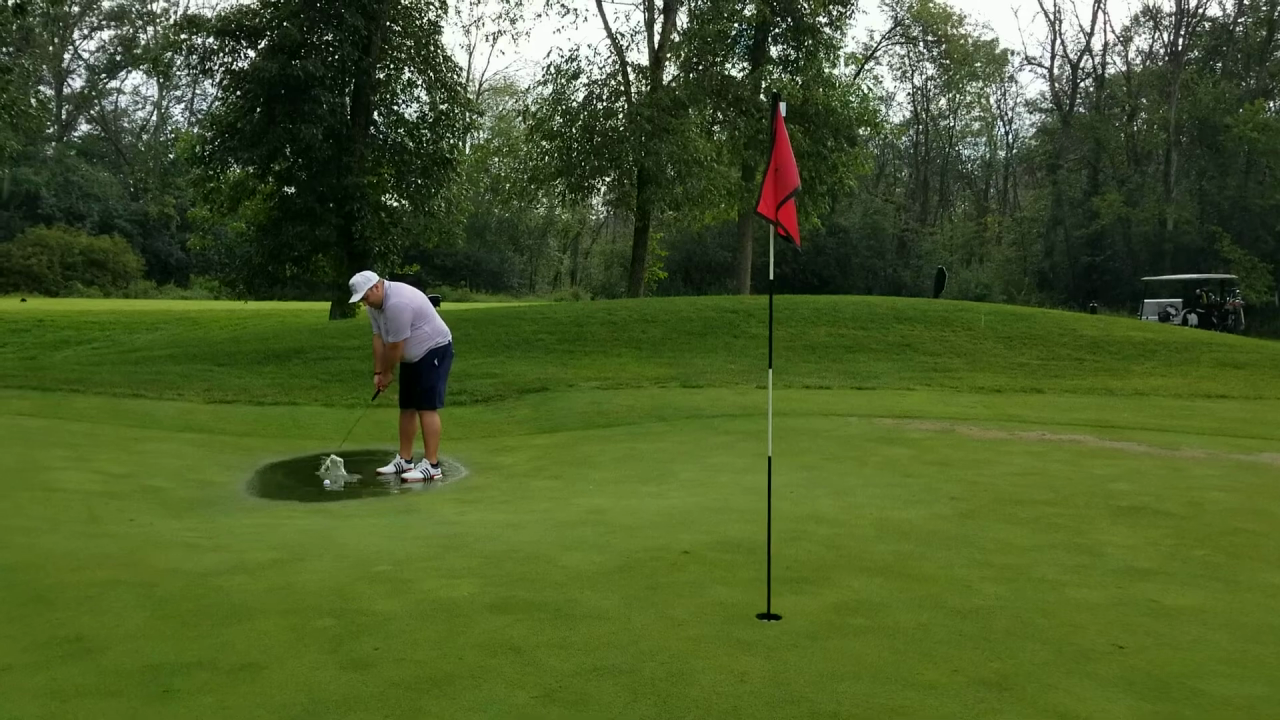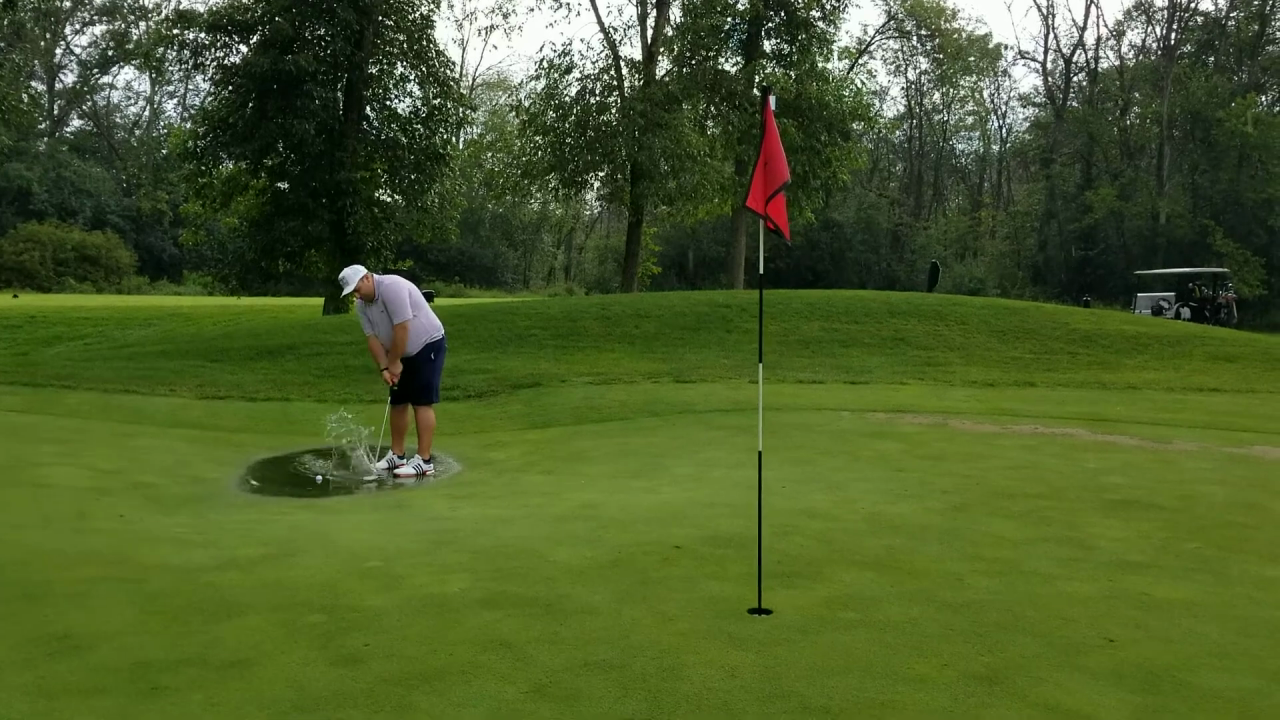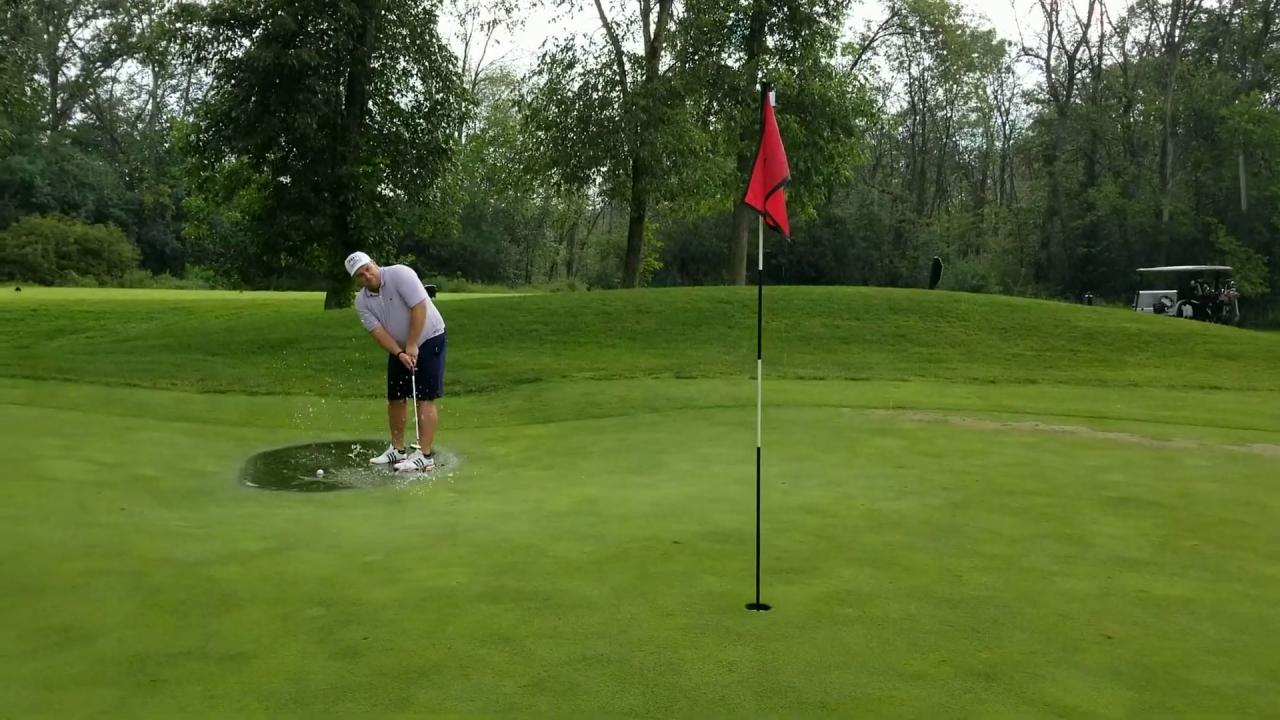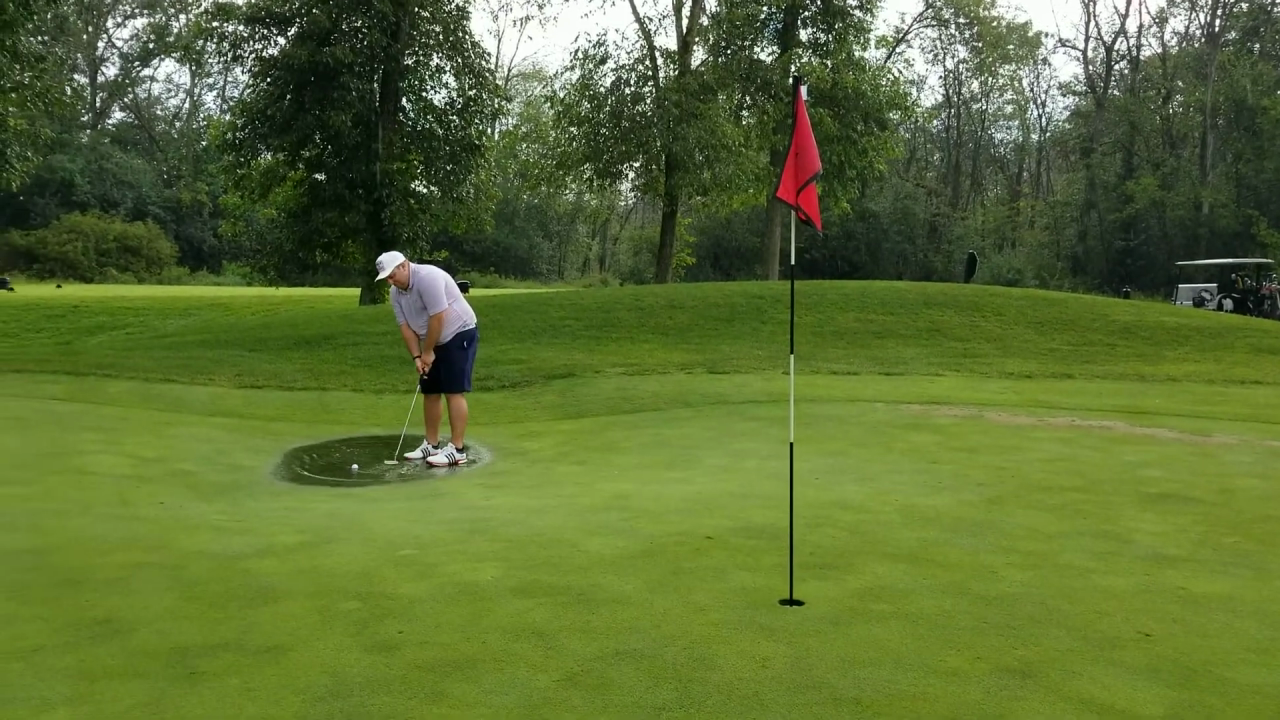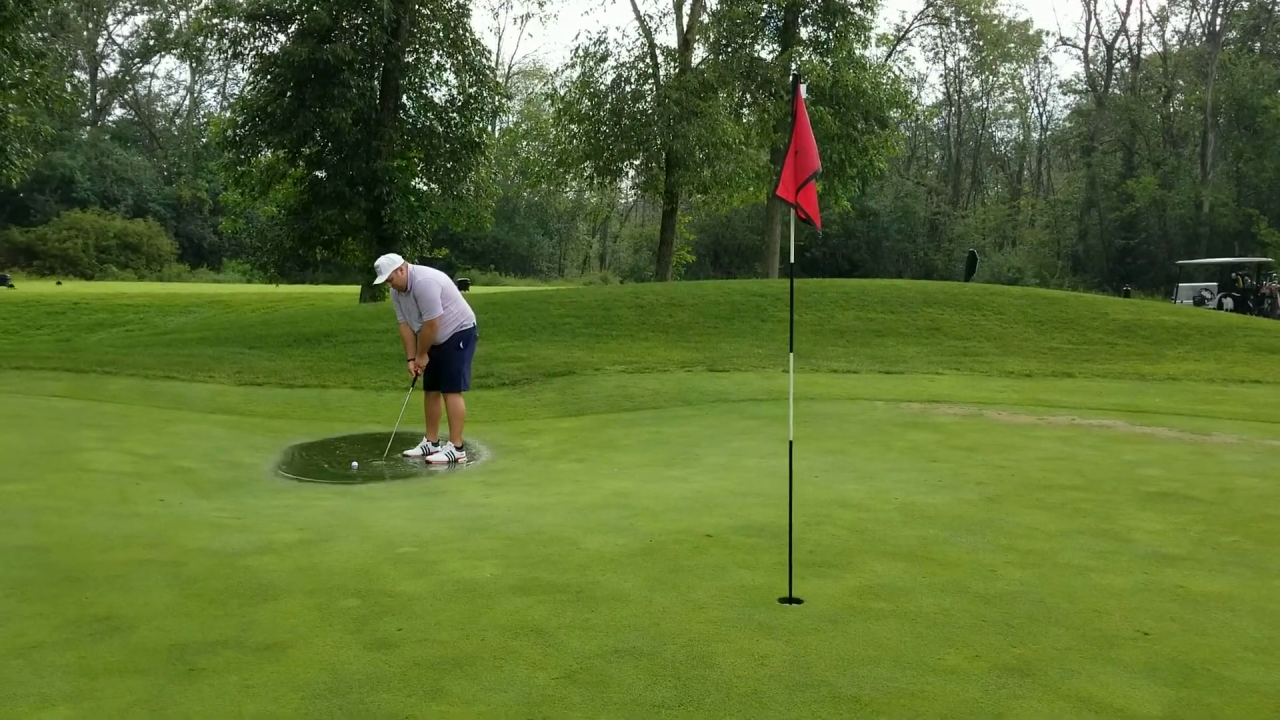
dt=0.5s
person 1, frame 1
left shoulder: (398, 303)
right shoulder: (375, 305)
left elbow: (395, 346)
right elbow: (378, 338)
left wrist: (387, 373)
right wrist: (378, 372)
left hip: (434, 351)
right hip: (412, 357)
left knee: (426, 408)
right knee: (407, 408)
left ankle: (431, 465)
right ankle: (404, 460)
person 1, frame 2
left shoulder: (391, 287)
right shoulder: (362, 305)
left elbow: (402, 327)
right elbow: (373, 338)
left wrist: (396, 362)
right wrist: (384, 368)
left hip: (427, 347)
right hip: (401, 356)
left knee: (422, 404)
right knee: (397, 403)
left ankle: (424, 461)
right ankle: (397, 456)
person 1, frame 3
left shoulder: (400, 274)
right shoulder: (362, 301)
left elbow: (419, 308)
right elbow: (378, 331)
left wrist: (412, 345)
right wrist: (399, 353)
left hip: (428, 341)
right hip: (399, 349)
left knee: (424, 398)
right knee: (395, 399)
left ankle: (425, 455)
right ankle: (397, 450)
person 1, frame 4
left shoulder: (428, 277)
right shoulder: (396, 293)
left elbow: (438, 318)
right elbow: (406, 326)
left wrist: (428, 352)
right wrist: (417, 356)
left hip: (460, 335)
right hip: (435, 342)
left knee: (454, 392)
right knee: (430, 393)
left ankle: (457, 450)
right ankle: (431, 445)
person 1, frame 5
left shoulder: (425, 282)
right shoulder: (397, 291)
left elbow: (431, 324)
right elbow: (405, 325)
left wrist: (422, 355)
right wrist: (411, 358)
left hip: (459, 334)
right hip: (436, 340)
left knee: (451, 391)
right knee: (431, 390)
left ankle: (456, 448)
right ankle: (431, 443)
